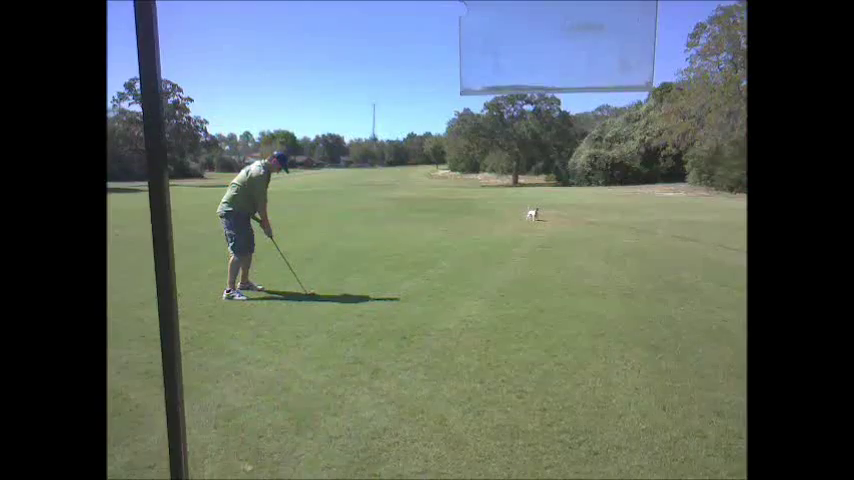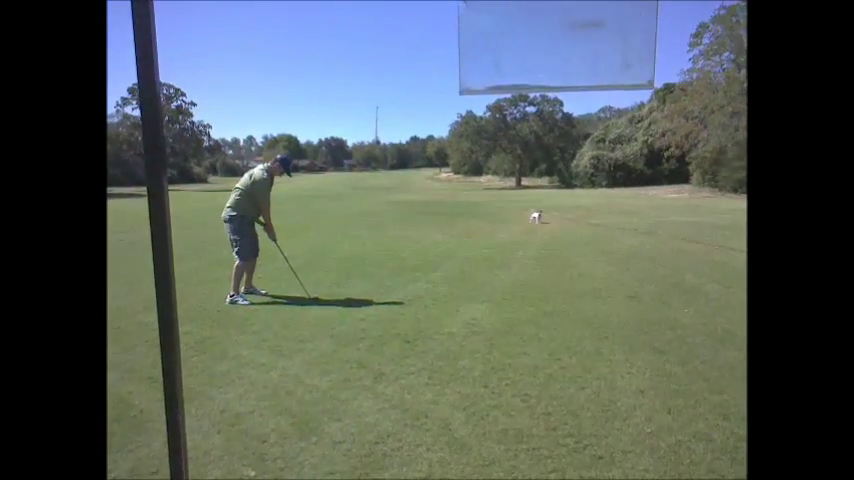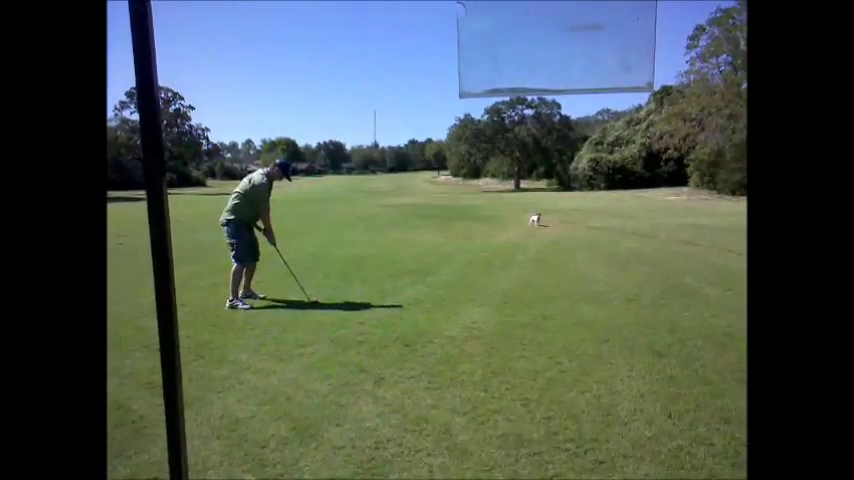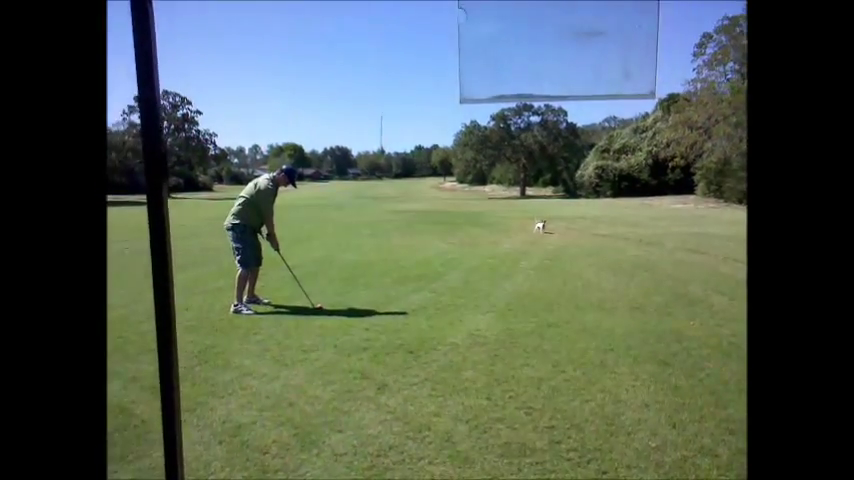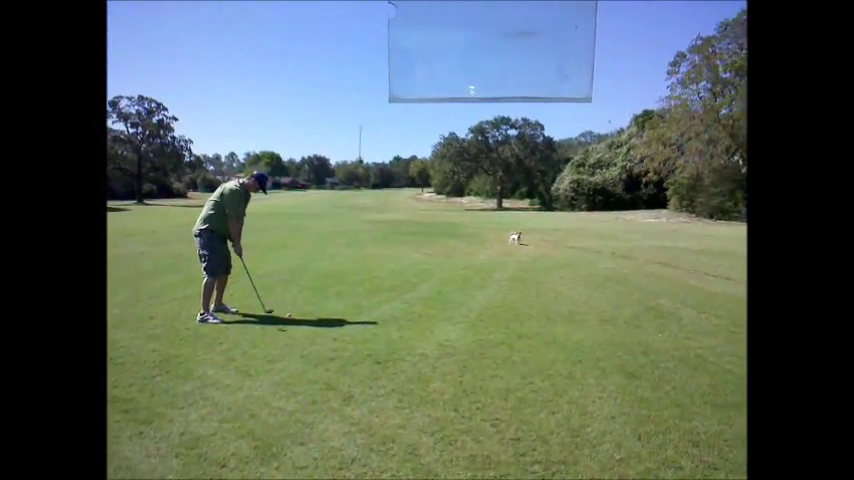
dt=0.5s
person 1, frame 1
left shoulder: (260, 168)
right shoulder: (260, 173)
left elbow: (259, 200)
right elbow: (260, 202)
left wrist: (263, 221)
right wrist: (266, 224)
left hip: (239, 212)
right hip: (232, 212)
left knee: (248, 249)
right knee: (238, 251)
left ankle: (244, 282)
right ankle: (230, 290)
person 1, frame 2
left shoulder: (262, 172)
right shoulder: (262, 177)
left elbow: (262, 204)
right elbow: (263, 205)
left wrist: (266, 224)
right wrist: (270, 227)
left hip: (243, 216)
right hip: (236, 217)
left knee: (252, 253)
right knee: (243, 255)
left ankle: (248, 286)
right ankle: (233, 295)
person 1, frame 3
left shoulder: (263, 177)
right shoulder: (261, 182)
left elbow: (262, 209)
right elbow: (263, 210)
left wrist: (266, 229)
right wrist: (270, 232)
left hip: (243, 221)
right hip: (234, 221)
left knee: (252, 257)
right knee: (241, 260)
left ankle: (246, 290)
right ankle: (233, 299)
person 1, frame 4
left shoulder: (269, 183)
right shoulder: (266, 186)
left elbow: (267, 214)
right elbow: (268, 215)
left wrist: (269, 234)
right wrist: (273, 237)
left hip: (247, 225)
right hip: (239, 225)
left knee: (255, 262)
right knee: (246, 265)
left ankle: (250, 296)
right ankle: (237, 304)
person 1, frame 5
left shoulder: (245, 194)
right shoulder: (233, 189)
left elbow: (240, 219)
right elbow: (232, 218)
left wrist: (237, 241)
right wrist: (237, 243)
left hip: (219, 233)
right hip: (207, 231)
left knee: (224, 270)
right knee: (212, 272)
left ankle: (218, 304)
right ankle: (204, 313)
